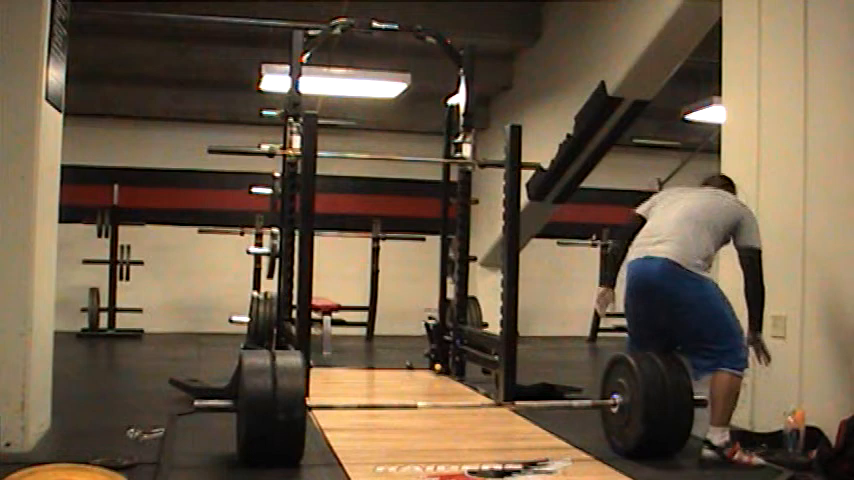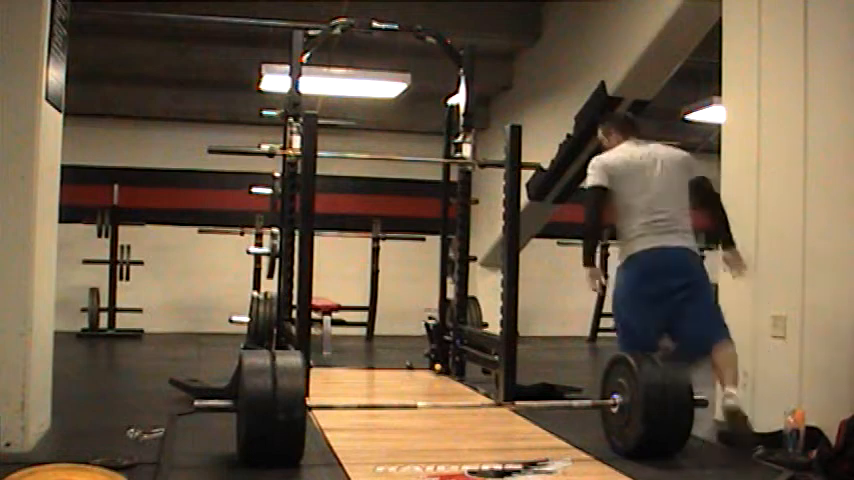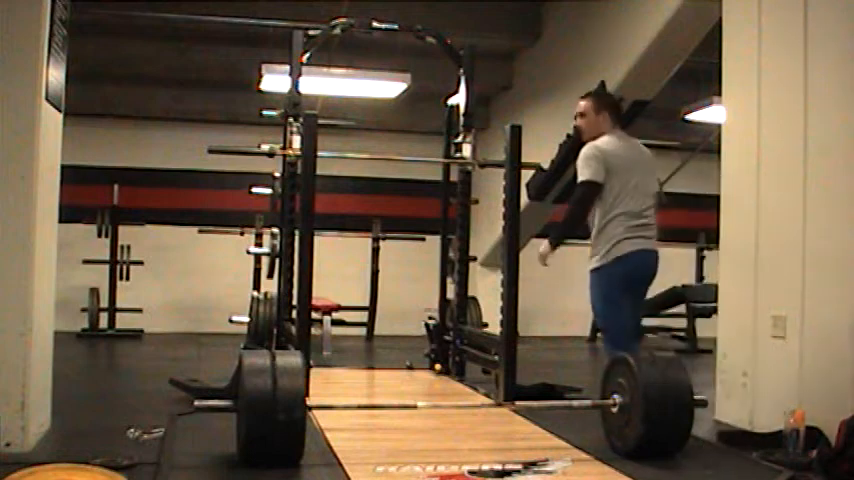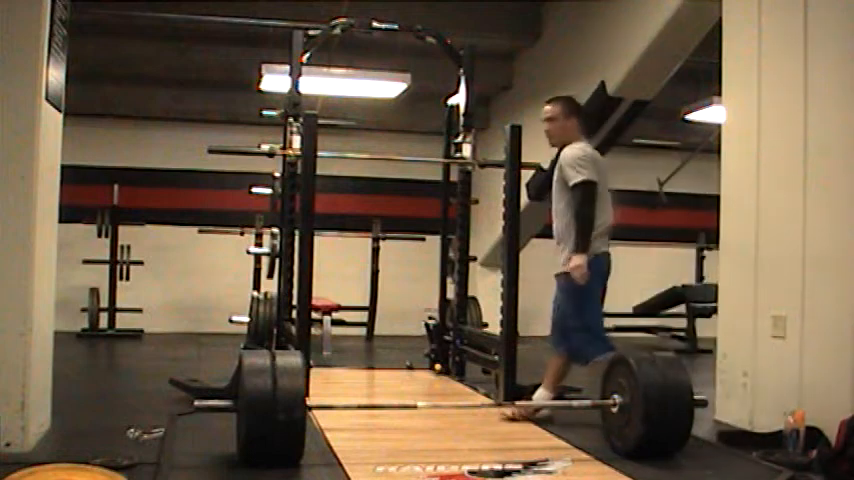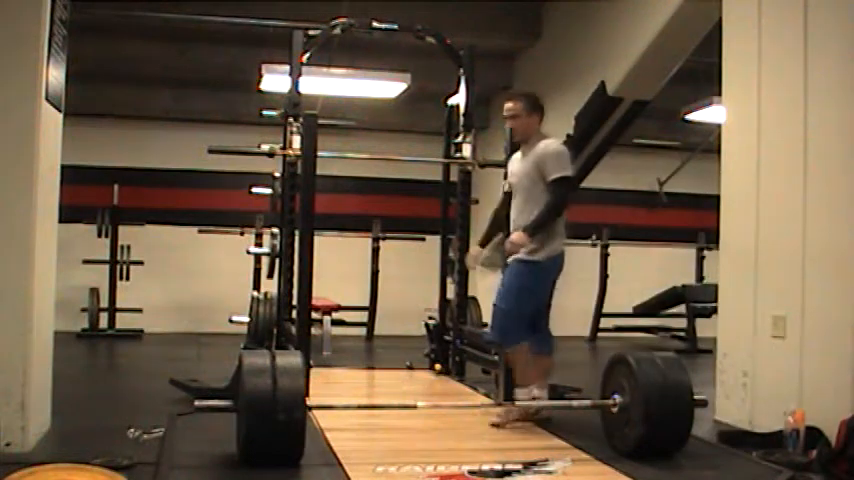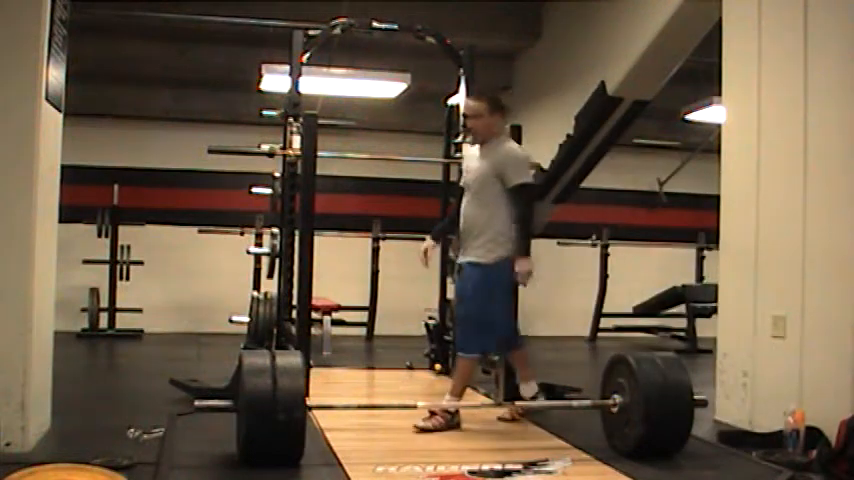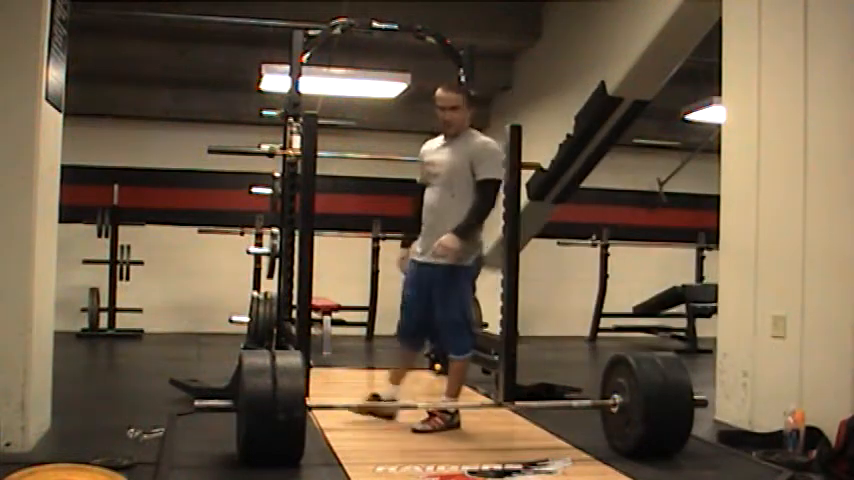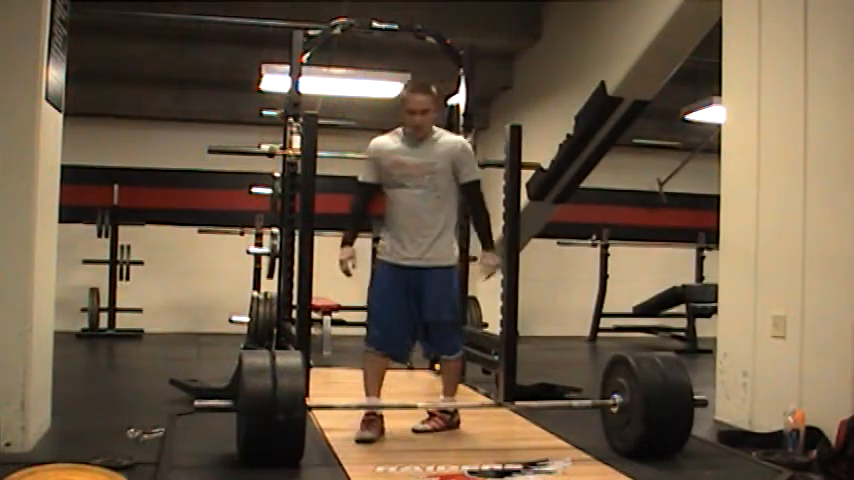
dt=0.4s
person 1, frame 1
left shoulder: (667, 195)
right shoulder: (739, 210)
left elbow: (625, 237)
right elbow: (753, 272)
left wrist: (607, 283)
right wrist: (754, 331)
left hip: (639, 269)
right hip: (681, 272)
left knee: (646, 354)
right knee: (728, 353)
right ankle: (717, 441)
person 1, frame 2
left shoulder: (603, 163)
right shoulder: (678, 157)
left elbow: (593, 210)
right elbow: (710, 199)
left wrist: (590, 262)
right wrist: (729, 246)
left hip: (640, 259)
right hip: (684, 255)
left knee: (636, 347)
right knee: (711, 334)
right ankle: (731, 397)
person 1, frame 3
left shoulder: (596, 150)
right shoulder: (643, 153)
left elbow: (582, 202)
left wrist: (552, 242)
left hip: (614, 253)
right hip: (646, 251)
left knee: (617, 337)
right knee: (628, 329)
person 1, frame 4
left shoulder: (575, 154)
right shoulder: (582, 156)
left elbow: (585, 205)
left wrist: (580, 254)
left hip: (581, 263)
right hip: (584, 261)
left knee: (588, 339)
right knee: (564, 334)
right ankle: (541, 401)
person 1, frame 5
left shoulder: (552, 151)
right shoulder: (516, 159)
left elbow: (560, 199)
right elbow: (506, 207)
left wrist: (527, 233)
right wrist: (484, 242)
left hip: (538, 256)
right hip: (521, 255)
left knee: (506, 324)
right knee: (534, 328)
left ankle: (528, 397)
right ankle: (539, 399)
person 1, frame 6
left shoulder: (510, 155)
right shoulder: (471, 155)
left elbow: (523, 208)
left wrist: (523, 254)
right wrist: (435, 237)
left hip: (490, 260)
right hip: (470, 256)
left knee: (470, 330)
right knee: (499, 330)
left ankle: (450, 408)
right ankle: (530, 394)
person 1, frame 7
left shoulder: (484, 148)
right shoulder: (429, 149)
left elbow: (487, 199)
left wrist: (458, 236)
right wrist: (407, 243)
left hip: (457, 259)
right hip: (422, 256)
left knee: (455, 332)
right knee: (409, 326)
left ankle: (449, 409)
right ankle: (388, 396)
person 1, frame 8
left shoulder: (456, 148)
right shoulder: (380, 148)
left elbow: (474, 200)
right elbow: (362, 199)
left wrist: (488, 248)
right wrist: (348, 242)
left hip: (439, 262)
right hip: (392, 260)
left knee: (445, 336)
right knee: (380, 336)
left ankle: (448, 409)
right ankle: (373, 413)
